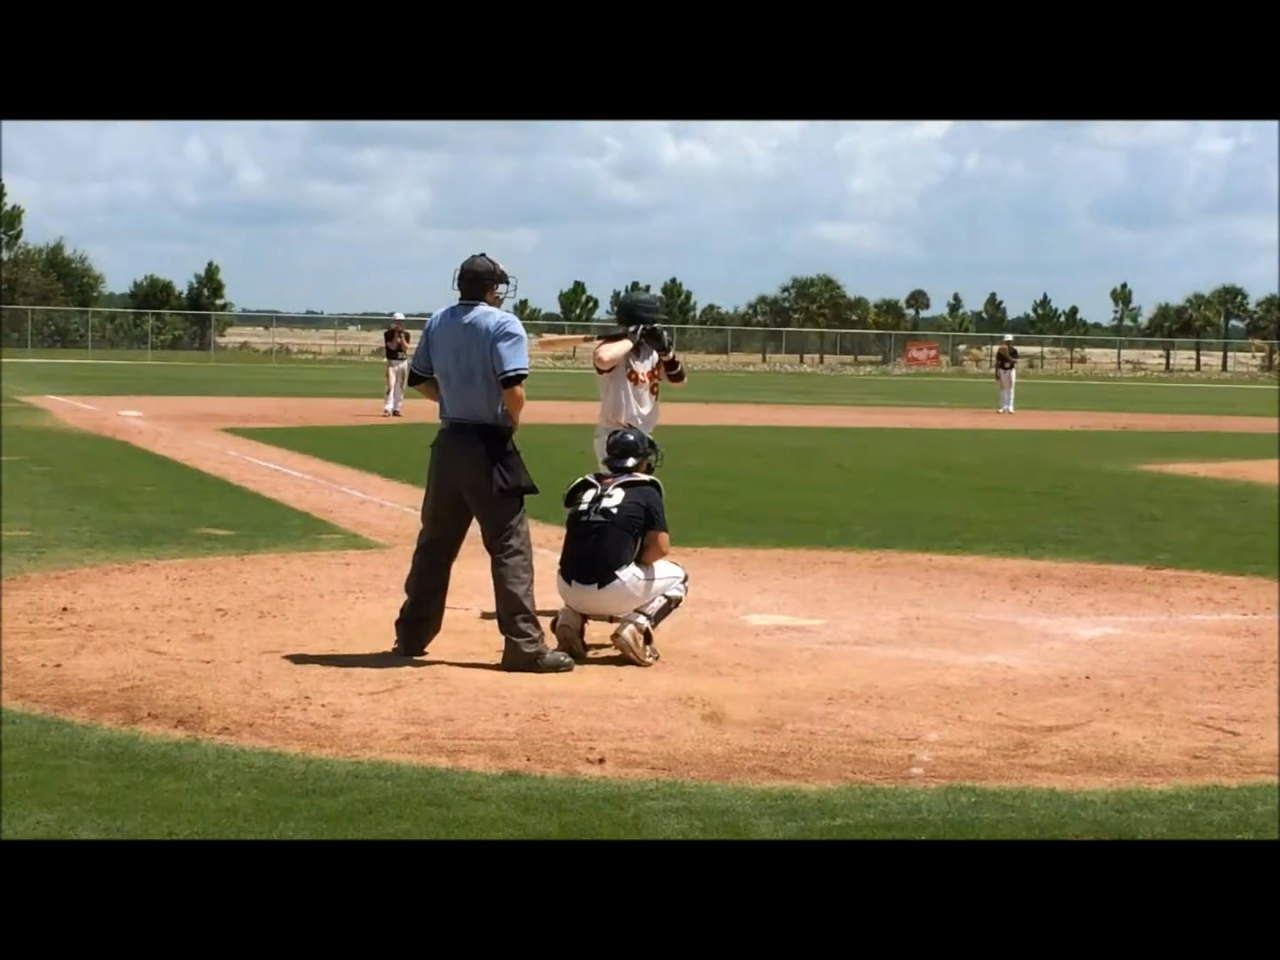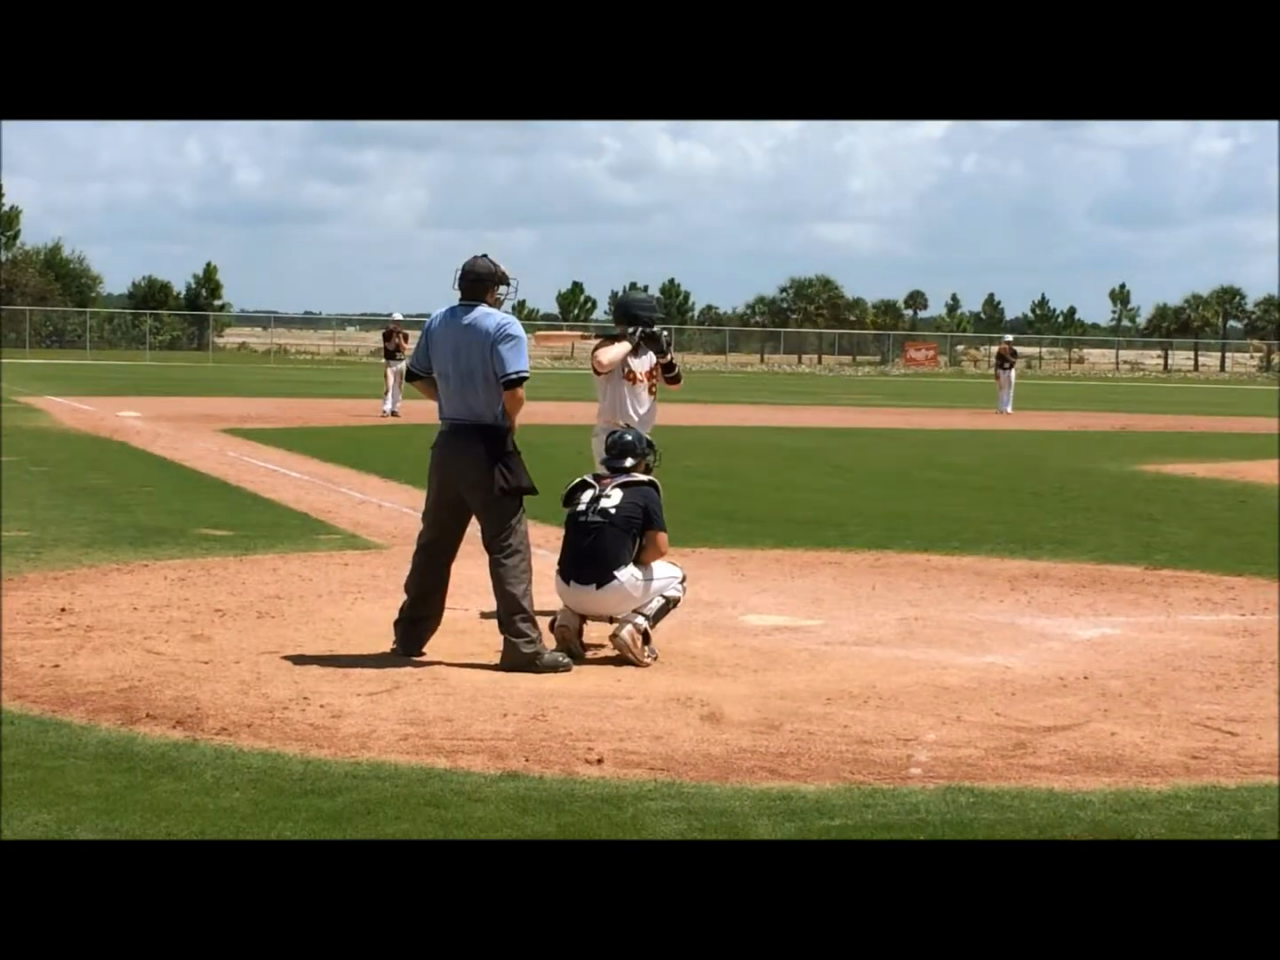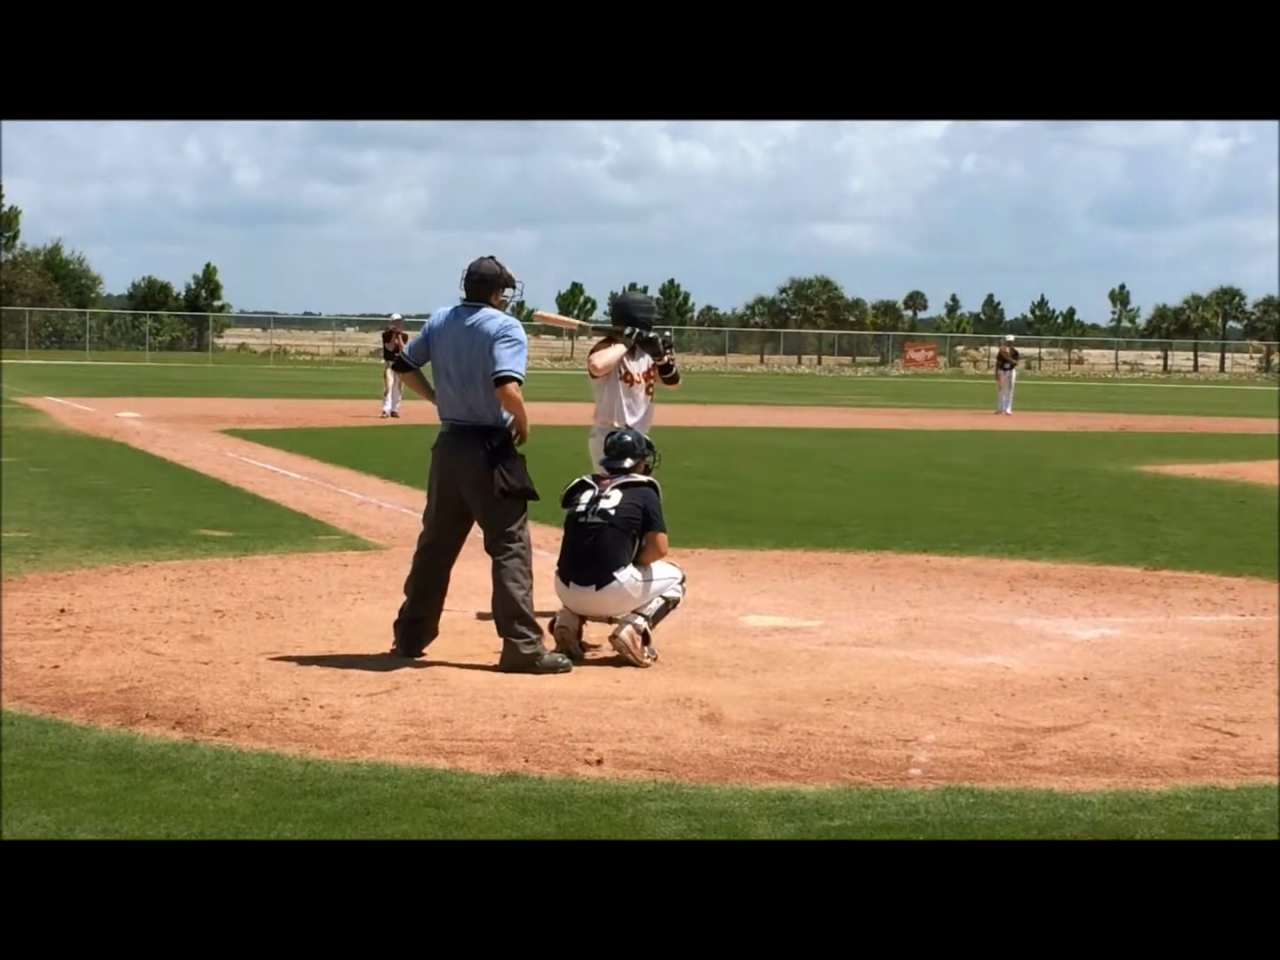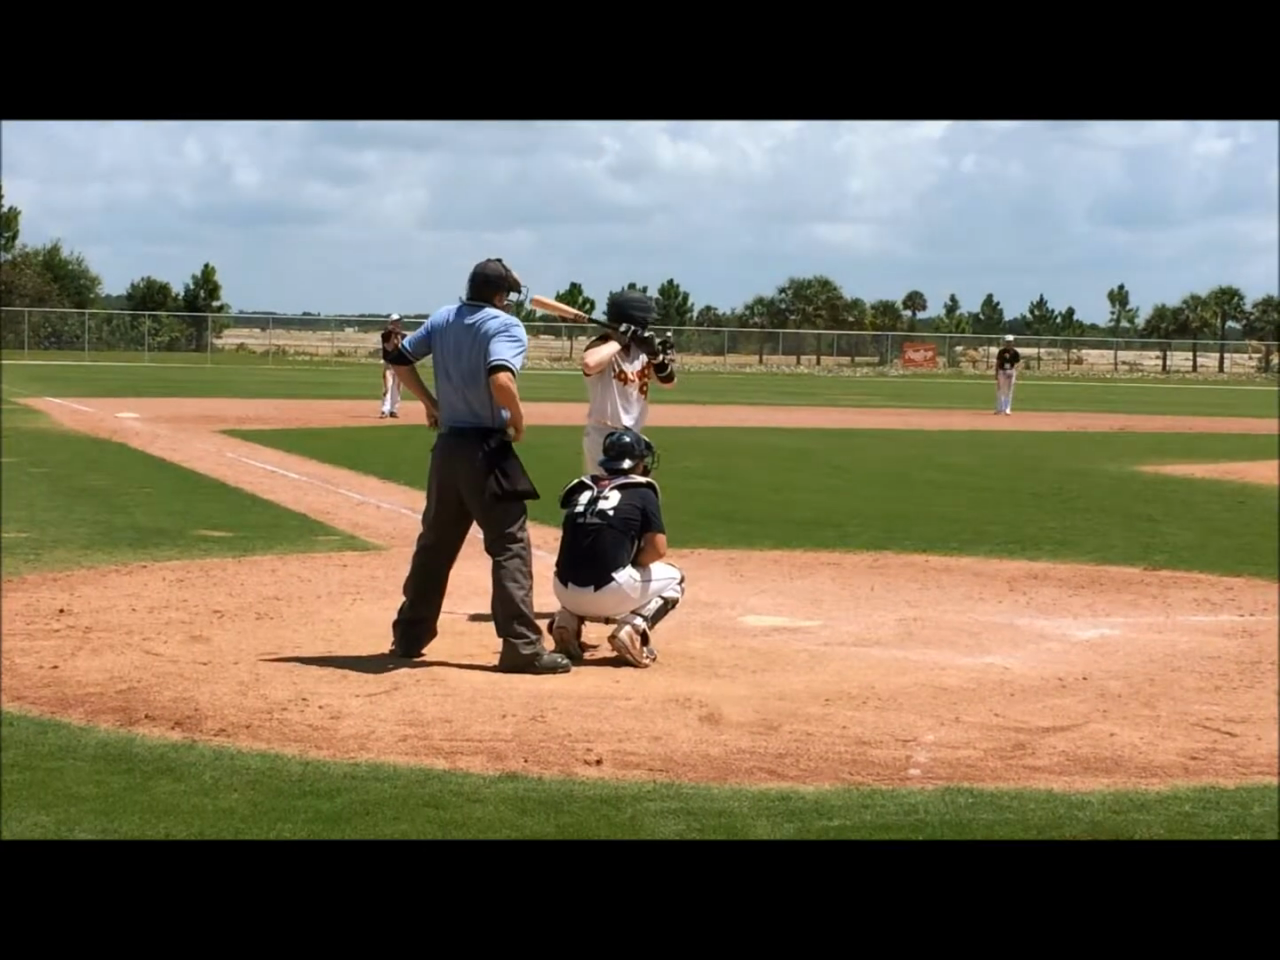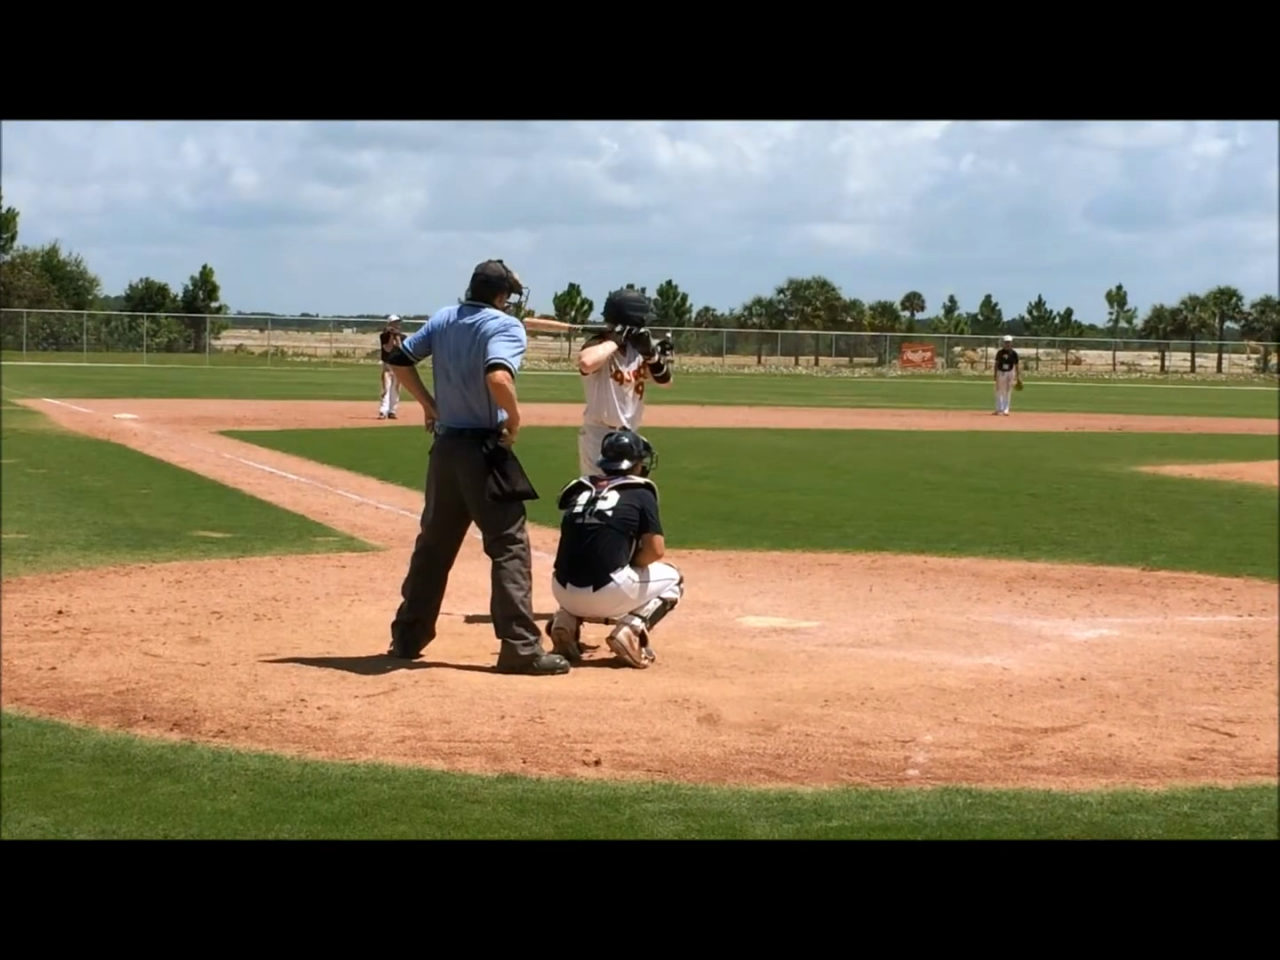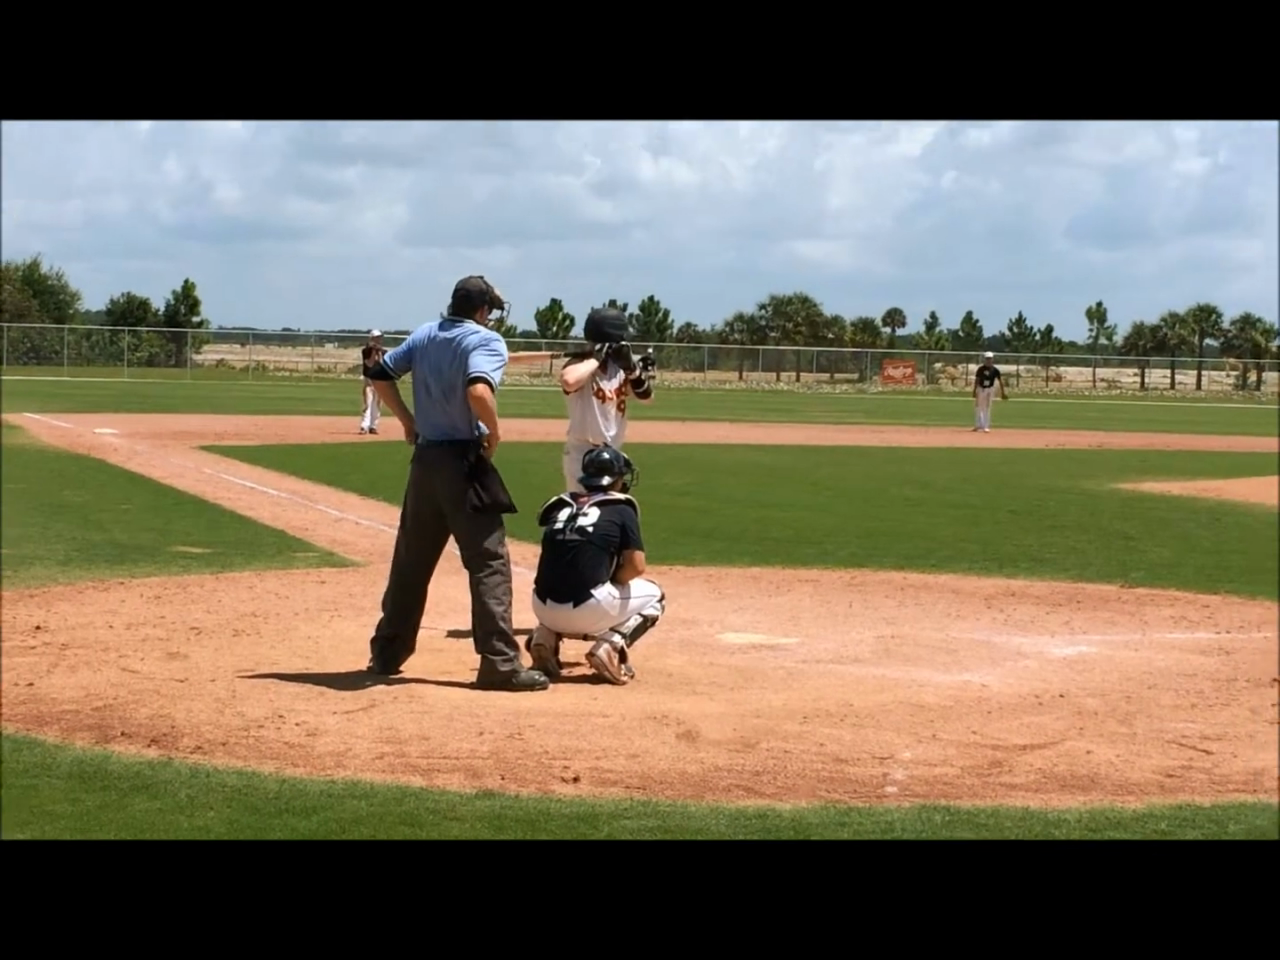
dt=0.2s
person 1, frame 1
left shoulder: (437, 322)
right shoulder: (503, 324)
left elbow: (418, 380)
right elbow: (513, 391)
right wrist: (511, 420)
left hip: (447, 443)
right hip: (487, 445)
left knee: (434, 543)
right knee: (509, 545)
left ankle: (411, 635)
right ankle: (525, 646)
person 1, frame 2
left shoulder: (437, 322)
right shoulder: (504, 326)
left elbow: (416, 377)
right elbow: (514, 393)
right wrist: (510, 420)
left hip: (447, 443)
right hip: (487, 446)
left knee: (434, 543)
right knee: (508, 546)
left ankle: (409, 636)
right ankle: (523, 647)
person 1, frame 3
left shoulder: (440, 320)
right shoulder: (505, 327)
left elbow: (403, 366)
right elbow: (506, 389)
right wrist: (522, 421)
left hip: (448, 444)
right hip: (488, 448)
left knee: (435, 543)
right knee: (510, 546)
left ankle: (409, 636)
right ankle: (523, 647)
person 1, frame 4
left shoulder: (442, 318)
right shoulder: (506, 326)
left elbow: (400, 359)
right elbow: (500, 379)
left wrist: (430, 403)
right wrist: (518, 417)
left hip: (447, 445)
right hip: (486, 448)
left knee: (435, 543)
right knee: (510, 546)
left ankle: (408, 636)
right ankle: (522, 647)
person 1, frame 5
left shoulder: (442, 319)
right shoulder: (505, 326)
left elbow: (399, 360)
right elbow: (497, 378)
left wrist: (429, 405)
right wrist: (514, 419)
left hip: (445, 446)
right hip: (482, 449)
left knee: (433, 544)
right knee: (510, 547)
left ankle: (407, 637)
right ankle: (521, 649)
person 1, frame 6
left shoulder: (424, 334)
right shoulder: (486, 340)
left elbow: (380, 375)
right elbow: (478, 392)
left wrist: (407, 420)
right wrist: (494, 431)
left hip: (425, 460)
right hip: (463, 462)
left knee: (411, 560)
right knee: (488, 563)
left ankle: (386, 653)
right ankle: (501, 665)
person 2, frame 1
left shoulder: (585, 487)
right shoulder: (646, 490)
right elbow: (660, 548)
left hip: (569, 589)
right hip: (611, 589)
right knee: (677, 577)
left ankle: (571, 618)
right ankle: (636, 626)
person 2, frame 2
left shoulder: (583, 487)
right shoulder: (644, 490)
right elbow: (659, 548)
left hip: (567, 589)
right hip: (610, 590)
right knee: (675, 577)
left ankle: (570, 618)
right ankle: (635, 626)
person 2, frame 3
left shoulder: (582, 488)
right shoulder: (643, 491)
right elbow: (659, 548)
left hip: (567, 590)
right hip: (609, 591)
right knee: (674, 577)
left ankle: (570, 619)
right ankle: (634, 628)
person 2, frame 4
left shoulder: (581, 488)
right shoulder: (642, 492)
right elbow: (658, 550)
left hip: (565, 591)
right hip: (608, 592)
right knee: (673, 578)
left ankle: (568, 619)
right ankle: (633, 629)
person 2, frame 5
left shoulder: (580, 489)
right shoulder: (640, 493)
right elbow: (655, 551)
left hip: (564, 592)
right hip: (606, 593)
right knee: (672, 578)
left ankle: (566, 621)
right ankle: (632, 629)
person 2, frame 6
left shoulder: (560, 505)
right shoulder: (621, 508)
right elbow: (636, 567)
left hip: (543, 608)
right hip: (587, 609)
right knee: (653, 595)
left ankle: (546, 636)
right ankle: (611, 646)
